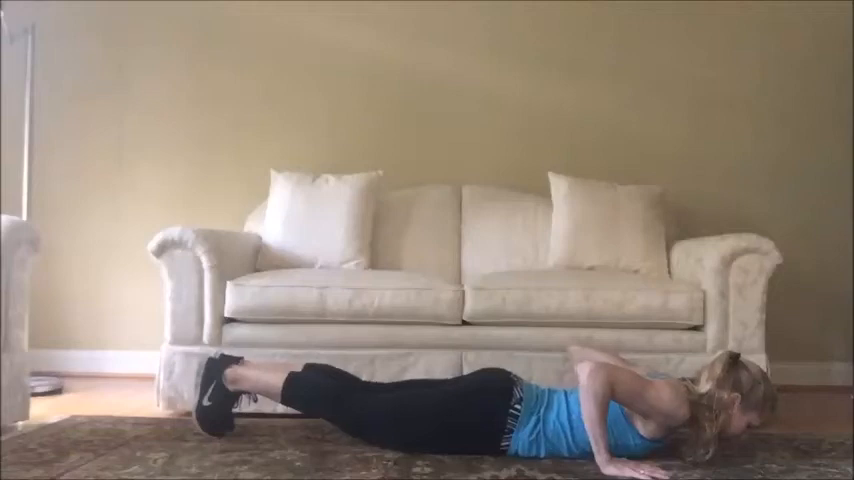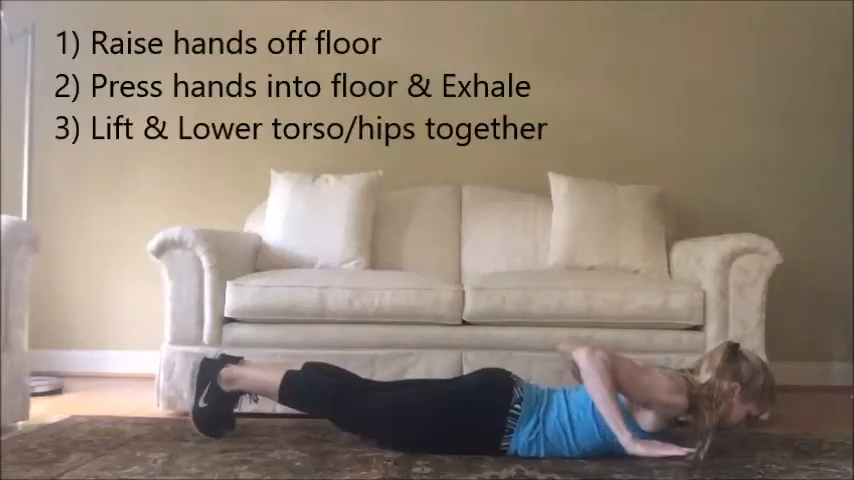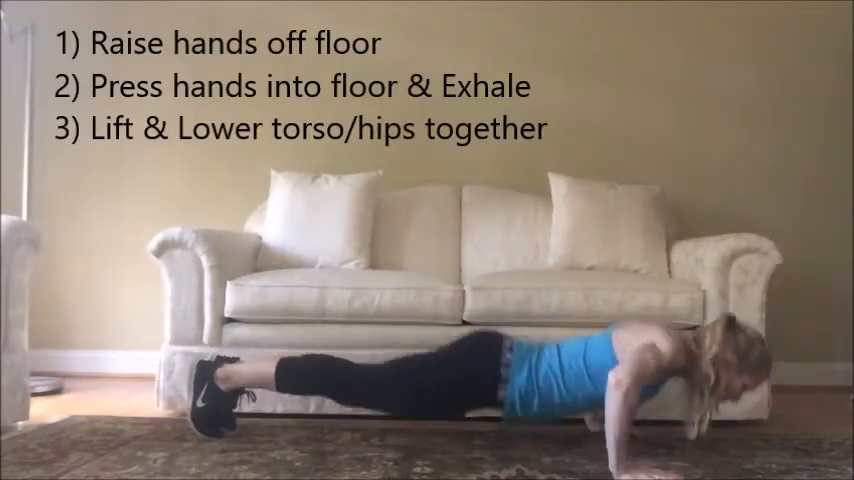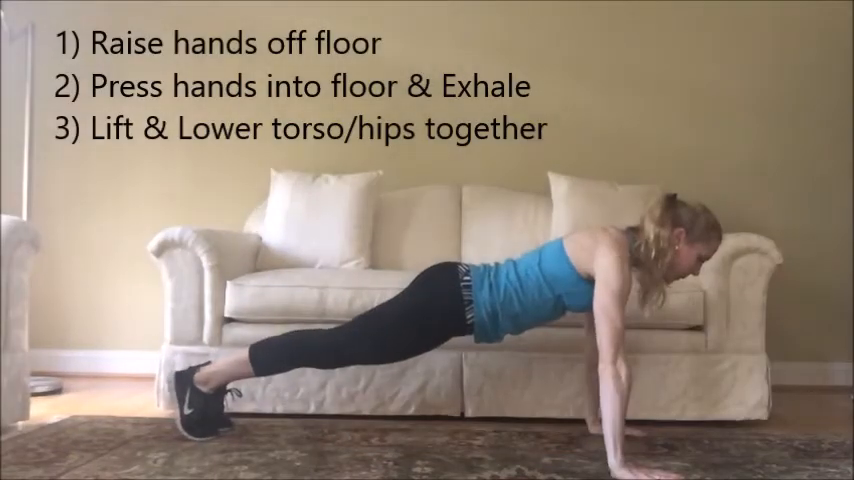
dt=1s
person 1, frame 1
left shoulder: (659, 386)
right shoulder: (672, 404)
left elbow: (579, 351)
right elbow: (592, 371)
left hip: (504, 402)
right hip: (496, 416)
left knee: (362, 394)
right knee: (355, 409)
left ankle: (237, 370)
right ankle: (233, 375)
person 1, frame 2
left shoulder: (664, 383)
right shoulder: (671, 397)
left elbow: (573, 351)
right elbow: (591, 356)
right wrist: (631, 439)
left hip: (504, 401)
right hip: (498, 417)
left knee: (363, 396)
right knee: (355, 408)
left ankle: (235, 369)
right ankle: (229, 377)
person 1, frame 3
left shoulder: (666, 343)
right shoulder: (671, 349)
right elbow: (621, 383)
left wrist: (597, 415)
left hip: (500, 365)
right hip: (493, 371)
left knee: (360, 381)
right knee: (358, 384)
left ankle: (230, 371)
right ankle: (226, 375)
person 1, frame 4
left shoulder: (618, 250)
right shoulder: (614, 256)
left elbow: (595, 347)
right elbow: (612, 365)
left wrist: (596, 418)
left hip: (462, 294)
right hip: (454, 299)
left knee: (338, 346)
right knee: (338, 347)
left ankle: (210, 380)
right ankle: (204, 379)
